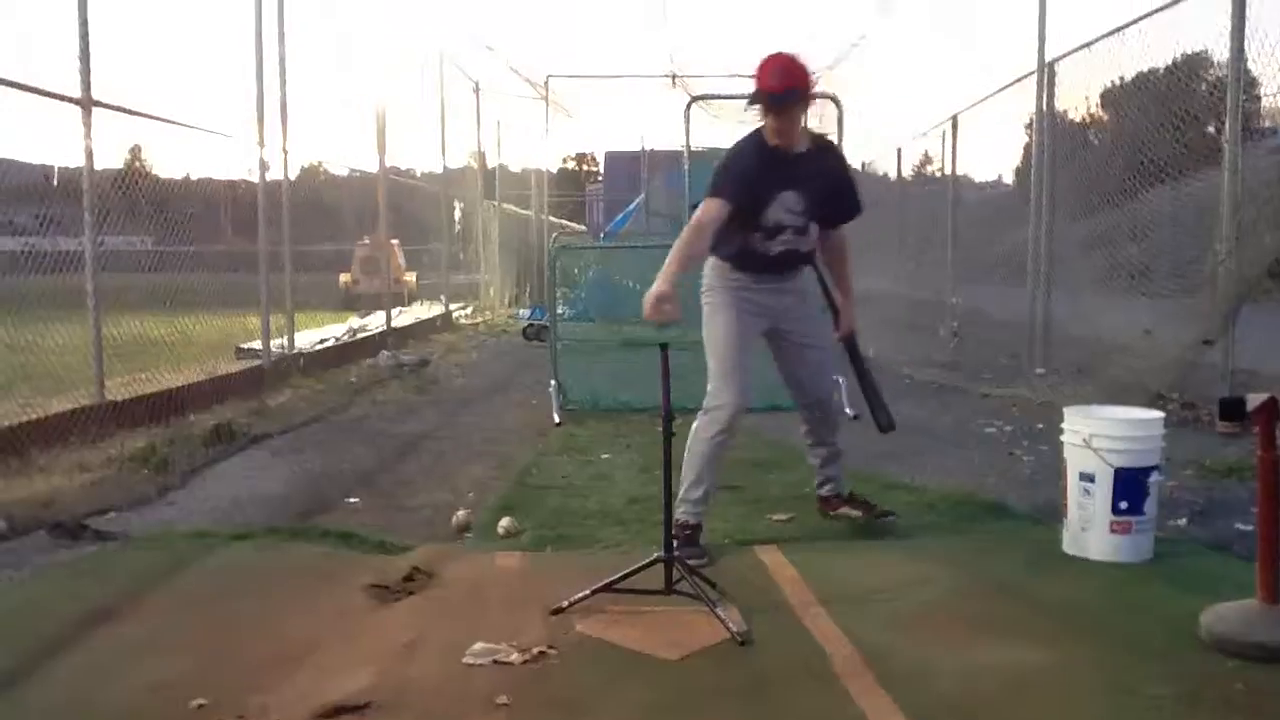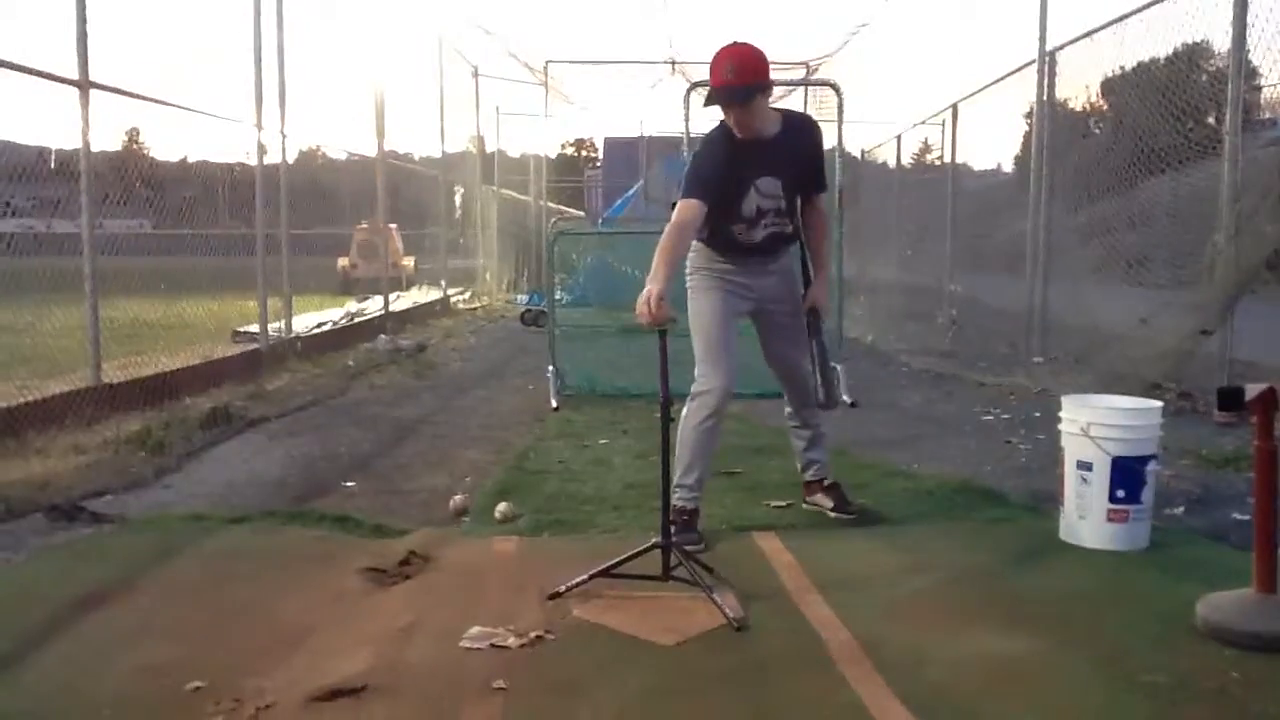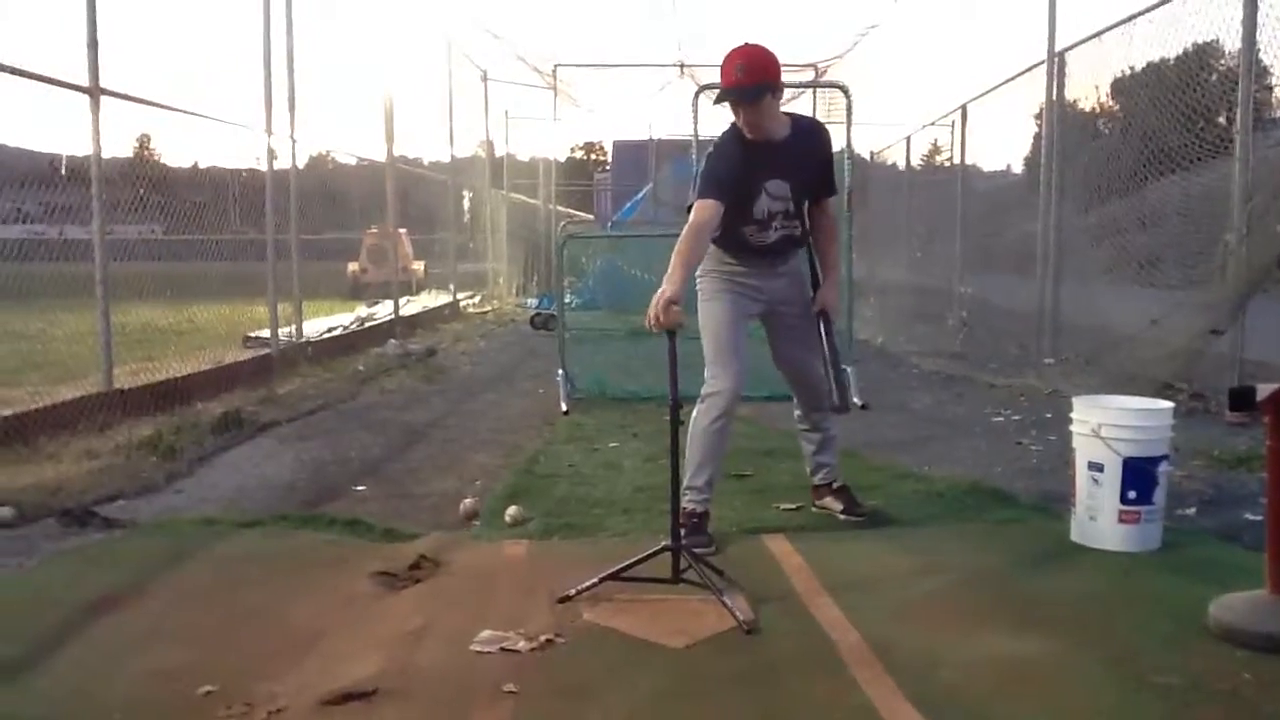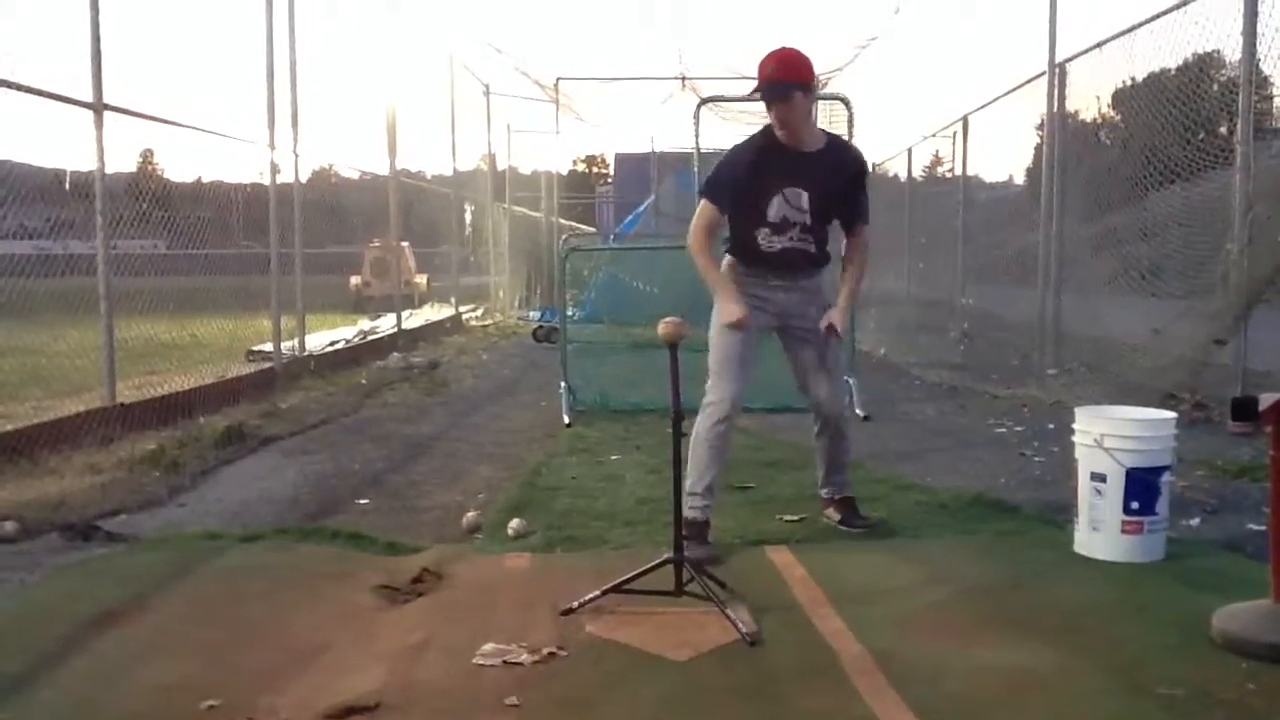
dt=0.4s
person 1, frame 1
left shoulder: (828, 160)
right shoulder: (745, 159)
left elbow: (831, 236)
right elbow: (706, 221)
left wrist: (845, 303)
right wrist: (667, 278)
left hip: (794, 286)
right hip: (733, 285)
left knee: (821, 397)
right knee: (726, 402)
left ankle: (831, 492)
right ankle: (687, 520)
person 1, frame 2
left shoulder: (803, 134)
right shoulder: (714, 152)
left elbow: (812, 206)
right elbow: (684, 222)
left wrist: (820, 277)
right wrist: (657, 281)
left hip: (779, 268)
right hip: (717, 270)
left knee: (802, 378)
right knee: (714, 386)
left ankle: (816, 479)
right ankle: (683, 505)
person 1, frame 3
left shoulder: (813, 138)
right shoulder: (727, 154)
left elbow: (822, 210)
right elbow: (701, 223)
left wrist: (830, 280)
right wrist: (674, 284)
left hip: (788, 271)
right hip: (728, 273)
left knee: (812, 381)
right knee: (724, 387)
left ankle: (824, 482)
right ankle: (693, 507)
person 1, frame 4
left shoulder: (846, 161)
right shoulder: (747, 158)
left elbow: (857, 238)
right elbow: (700, 234)
left wrist: (843, 304)
right wrist: (726, 299)
left hip: (808, 290)
right hip: (747, 287)
left knee: (831, 403)
right knee: (722, 400)
left ankle: (836, 497)
right ankle: (696, 518)
